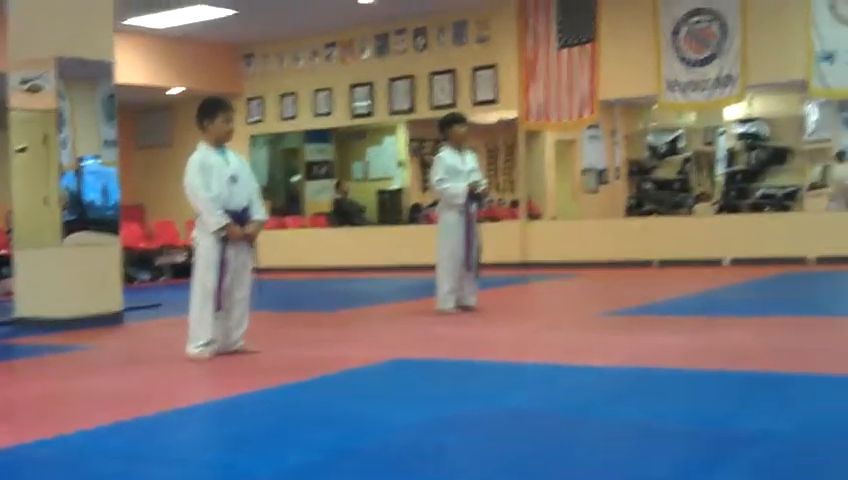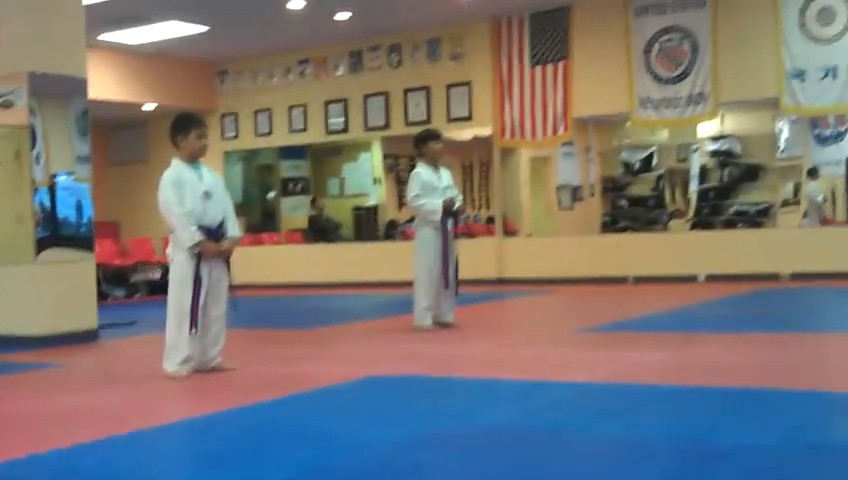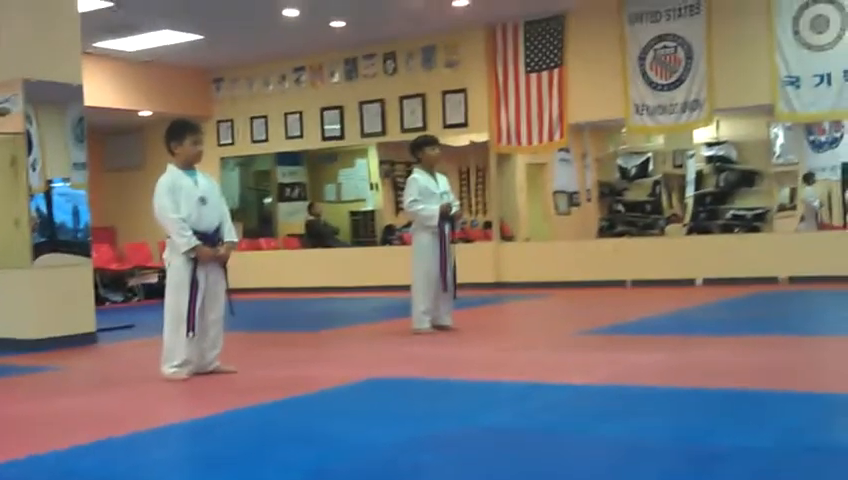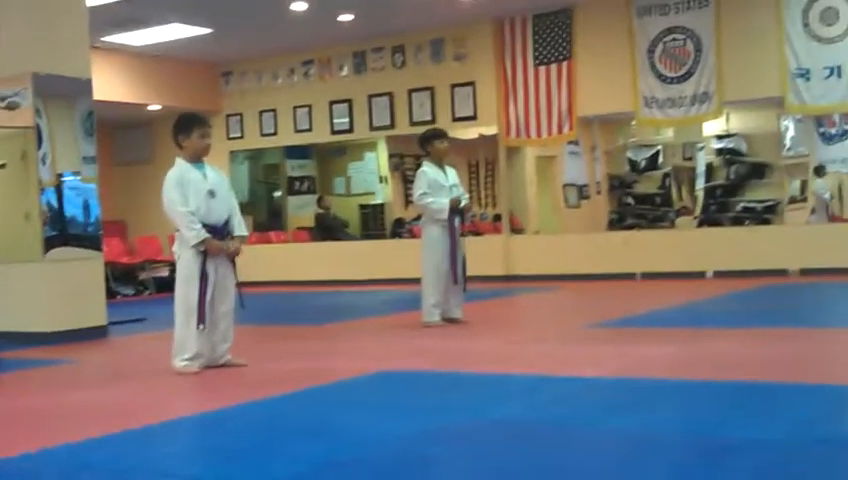
dt=0.1s
person 1, frame 1
left shoulder: (237, 159)
right shoulder: (198, 160)
left elbow: (252, 191)
right elbow: (201, 198)
left wrist: (256, 221)
right wrist: (226, 226)
left hip: (242, 232)
right hip: (214, 233)
left knee: (238, 289)
right knee: (208, 288)
left ankle: (232, 340)
right ankle: (201, 344)
person 1, frame 2
left shoulder: (212, 175)
right shoulder: (172, 176)
left elbow: (227, 207)
right elbow: (175, 214)
left wrist: (231, 238)
right wrist: (200, 242)
left hip: (217, 248)
right hip: (188, 249)
left knee: (215, 306)
right knee: (184, 305)
left ankle: (209, 358)
right ankle: (178, 362)
person 1, frame 3
left shoulder: (208, 181)
right shoulder: (167, 182)
left elbow: (222, 213)
right elbow: (170, 219)
left wrist: (228, 243)
right wrist: (196, 247)
left hip: (214, 253)
right hip: (185, 255)
left knee: (213, 310)
right knee: (181, 310)
left ankle: (207, 361)
right ankle: (176, 365)
person 1, frame 4
left shoulder: (217, 174)
right shoulder: (176, 175)
left elbow: (231, 206)
right elbow: (179, 213)
left wrist: (237, 236)
right wrist: (204, 240)
left hip: (223, 245)
right hip: (194, 247)
left knee: (223, 303)
right knee: (192, 303)
left ankle: (218, 354)
right ankle: (187, 358)
person 2, frame 1
left shoulder: (470, 157)
right shoulder: (443, 157)
left elbow: (478, 180)
right elbow: (437, 185)
left wrist: (481, 190)
right wrist: (464, 189)
left hip: (469, 211)
right hip: (451, 212)
left knee: (470, 256)
right knee: (450, 257)
left ankle: (466, 299)
right ankle: (446, 302)
person 2, frame 2
left shoulder: (446, 173)
right shoulder: (418, 174)
left elbow: (455, 197)
right elbow: (413, 201)
left wrist: (457, 206)
right wrist: (440, 206)
left hip: (445, 228)
right hip: (428, 229)
left knee: (448, 273)
right knee: (427, 273)
left ankle: (443, 316)
right ankle: (424, 319)
person 2, frame 3
left shoulder: (442, 179)
right shoulder: (415, 179)
left elbow: (452, 202)
right elbow: (410, 206)
left wrist: (454, 212)
right wrist: (437, 211)
left hip: (443, 233)
right hip: (425, 234)
left knee: (445, 277)
right knee: (425, 277)
left ankle: (441, 319)
right ankle: (422, 322)
person 2, frame 4
left shoulder: (451, 172)
right shoulder: (424, 172)
left elbow: (461, 195)
right elbow: (419, 199)
left wrist: (464, 205)
right wrist: (447, 205)
left hip: (452, 226)
right hip: (435, 227)
left knee: (455, 269)
right knee: (435, 270)
left ankle: (451, 312)
right ankle: (432, 315)
